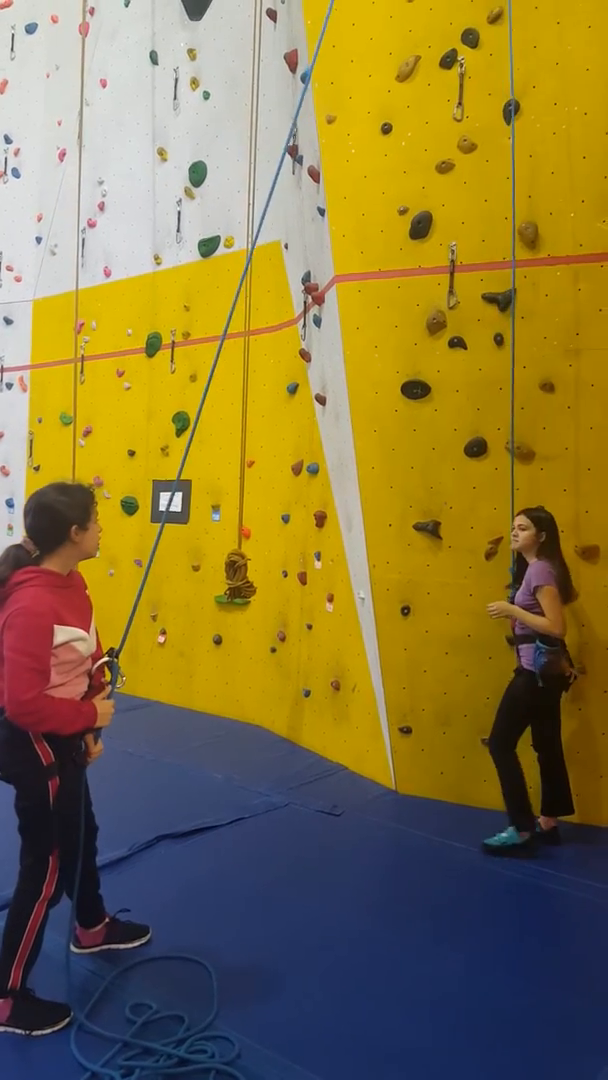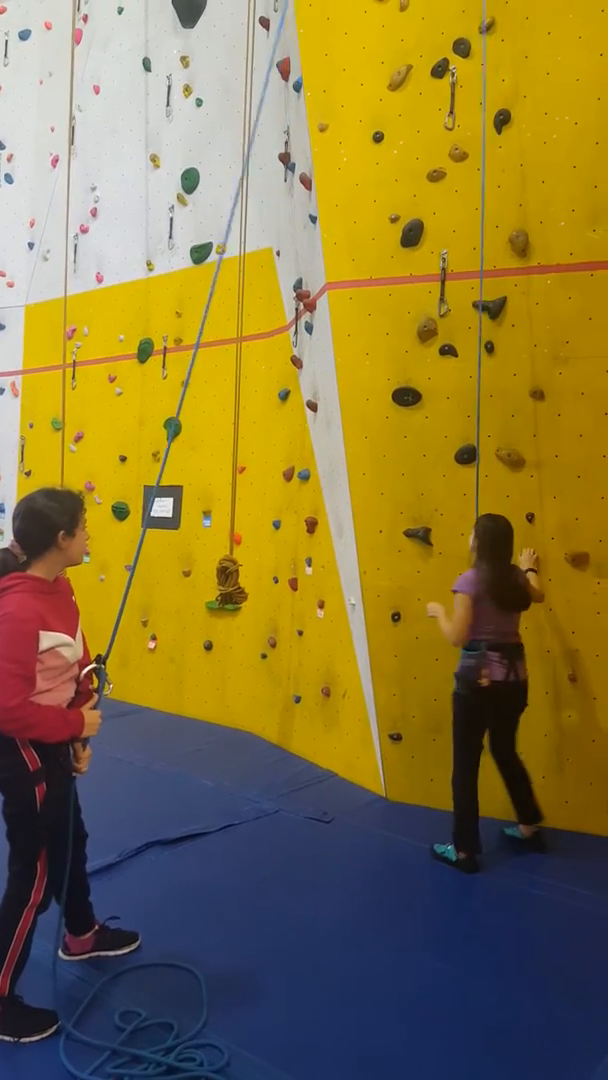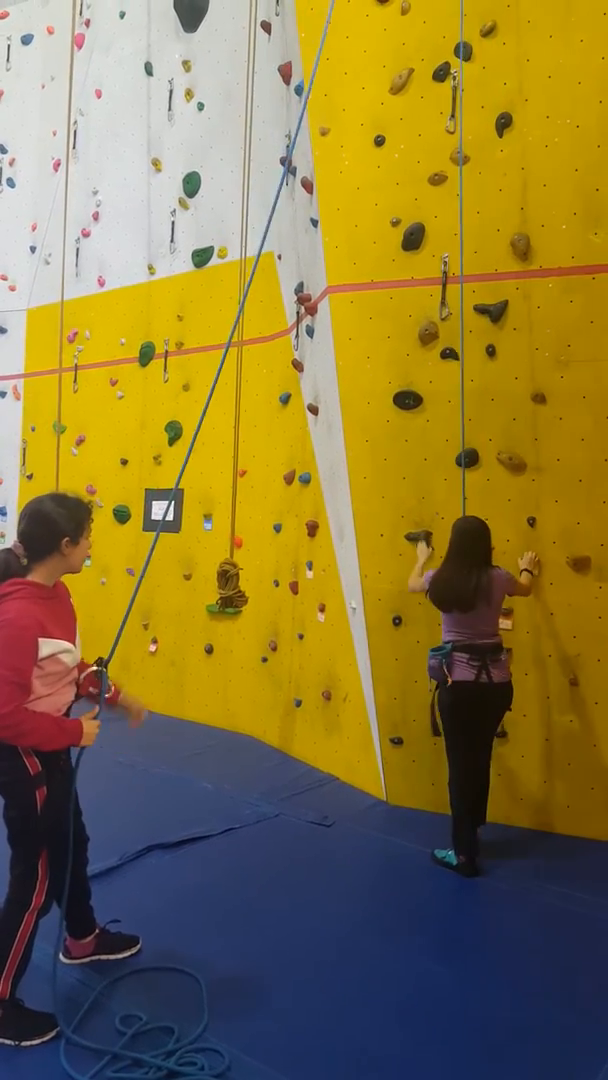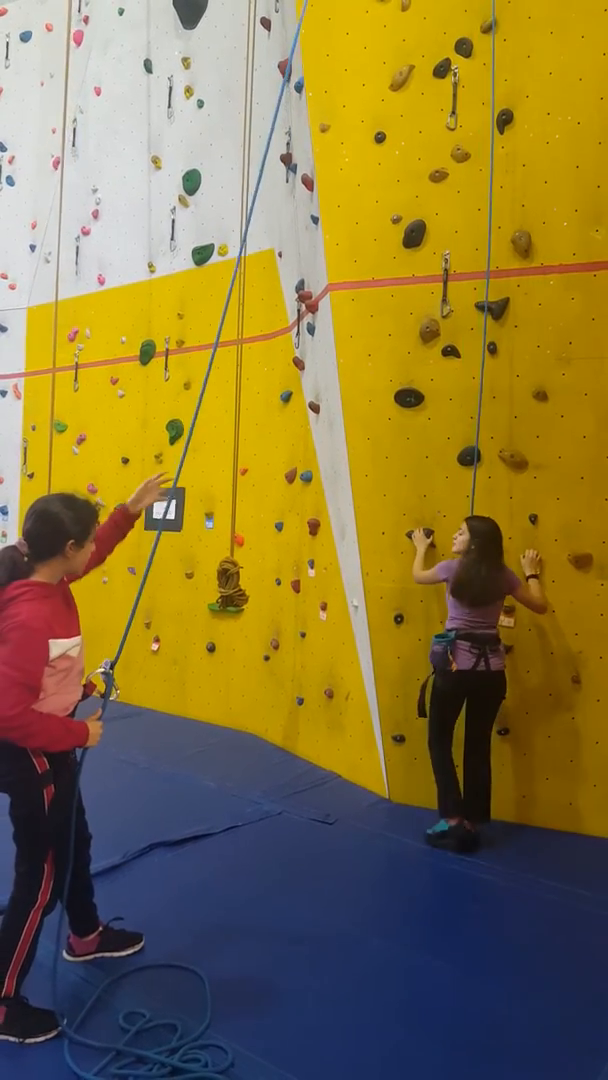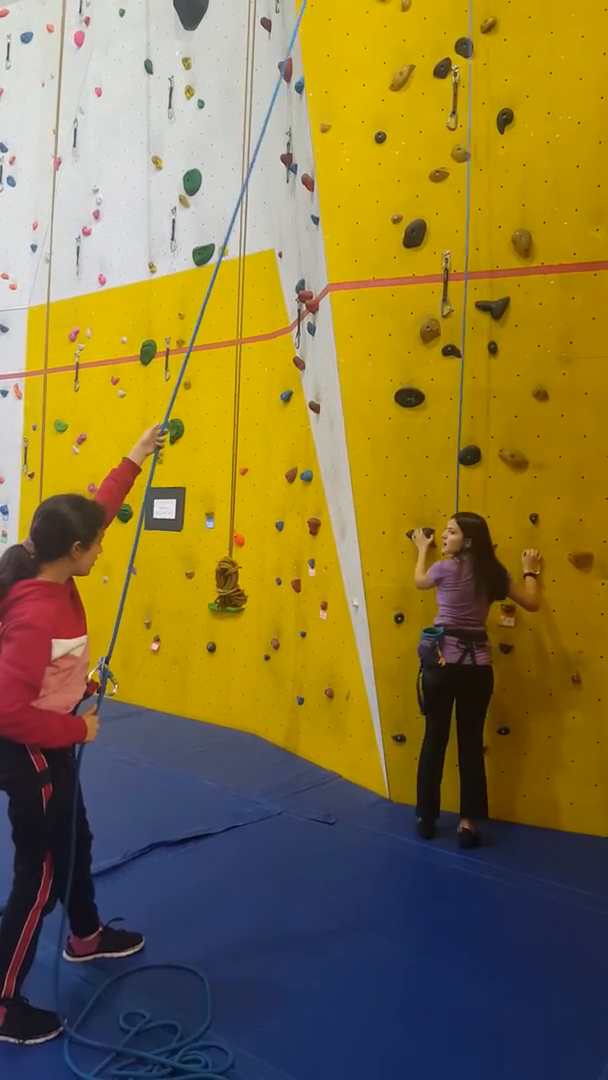
dt=0.5s
person 1, frame 1
left shoulder: (69, 583)
left wrist: (89, 727)
right wrist: (90, 715)
left hip: (62, 739)
left knee: (80, 836)
right knee: (45, 866)
left ankle: (93, 928)
person 1, frame 2
left shoulder: (57, 588)
left wrist: (79, 735)
right wrist: (76, 724)
left hip: (51, 745)
left knee: (70, 842)
left ankle: (82, 934)
person 1, frame 3
left shoulder: (53, 593)
left wrist: (112, 695)
right wrist: (75, 732)
left hip: (47, 747)
left knee: (71, 843)
left ankle: (83, 938)
person 1, frame 4
left shoulder: (49, 582)
left elbow: (94, 555)
left wrist: (131, 512)
right wrist: (80, 733)
left hip: (49, 748)
left knee: (74, 843)
left ankle: (86, 935)
person 1, frame 5
left shoulder: (52, 578)
left elbow: (97, 506)
left wrist: (135, 458)
right wrist: (78, 729)
left knee: (75, 841)
left ankle: (87, 935)
person 2, frame 1
left shoulder: (540, 571)
right shoulder: (538, 569)
left elbow: (556, 627)
right elbow: (569, 596)
left wrist: (511, 610)
left hip: (537, 669)
right hip: (550, 668)
left knee: (500, 744)
right knee: (547, 745)
left ankle: (521, 829)
right ankle: (548, 821)
person 2, frame 2
left shoulder: (470, 580)
right shoulder: (514, 579)
left elbow: (457, 638)
right elbow: (538, 595)
left wrist: (439, 612)
right wrist: (529, 568)
left hip: (479, 678)
right hip: (514, 678)
left knee: (466, 764)
right knee: (505, 752)
left ankle: (464, 850)
right ankle: (528, 827)
person 2, frame 3
left shoulder: (440, 580)
right shoulder: (498, 578)
left elbow: (413, 584)
right elbow: (526, 587)
left wrist: (421, 558)
right wrist: (528, 568)
left hip: (458, 680)
right hip: (495, 680)
left knee: (460, 763)
right knee: (480, 758)
left ankle: (463, 852)
right ankle: (469, 834)
person 2, frame 4
left shoulder: (453, 569)
right shoulder: (504, 576)
left elbow: (418, 575)
right elbow: (540, 605)
left wrist: (421, 547)
right wrist: (531, 572)
left hip: (455, 666)
right hip: (491, 669)
left knee: (439, 741)
right knee: (478, 748)
left ankle: (452, 819)
right ankle: (470, 824)
person 2, frame 5
left shoulder: (444, 568)
right shoulder: (495, 573)
left elbow: (419, 581)
right elbow: (532, 603)
left wrist: (422, 550)
right wrist: (530, 571)
left hip: (442, 662)
right hip: (478, 665)
left knee: (434, 740)
right knee: (471, 744)
left ankle: (426, 818)
right ankle: (468, 823)
